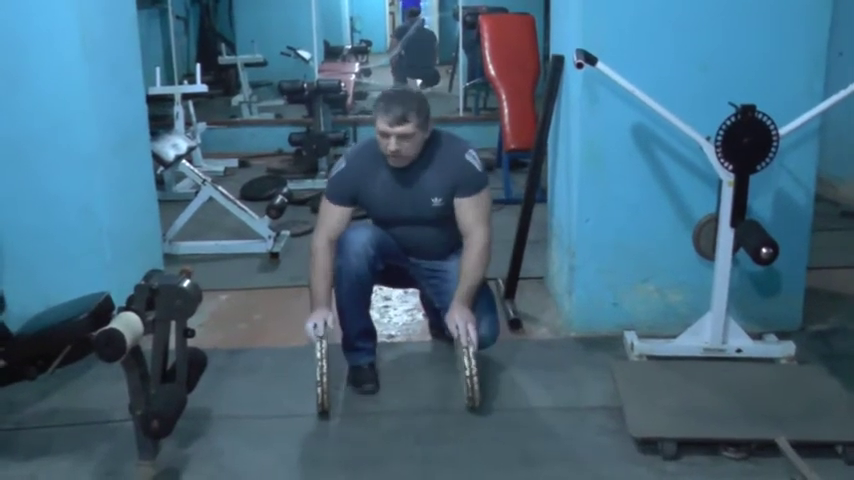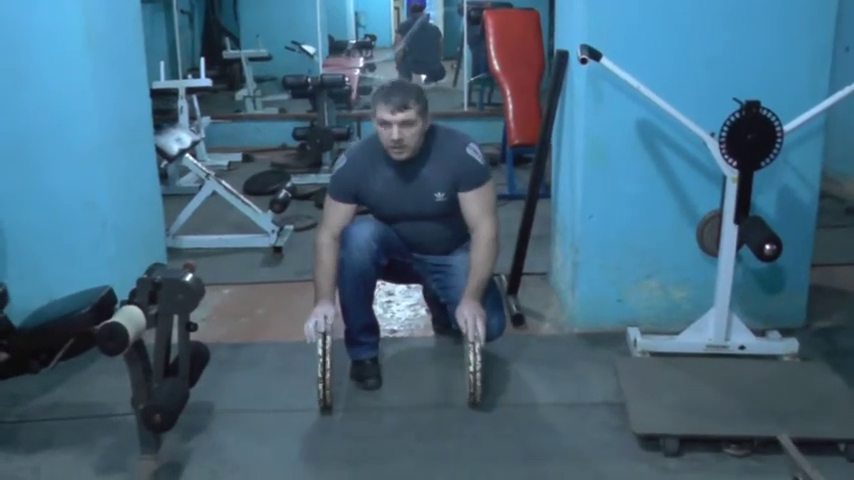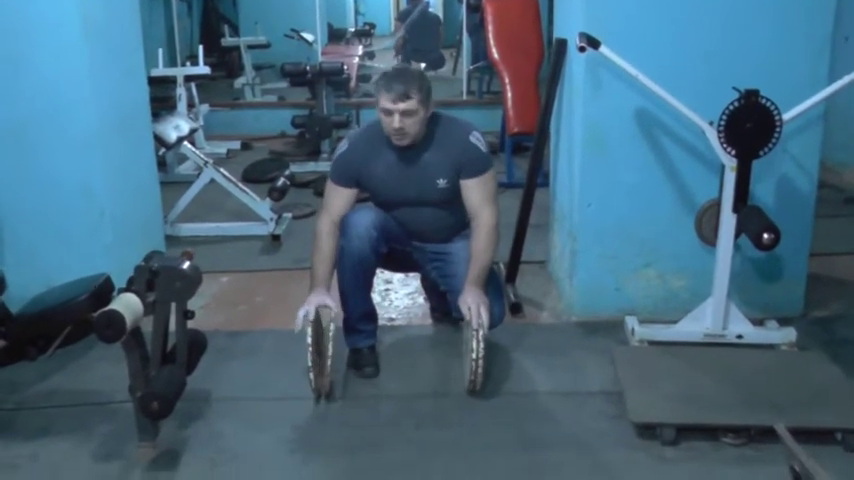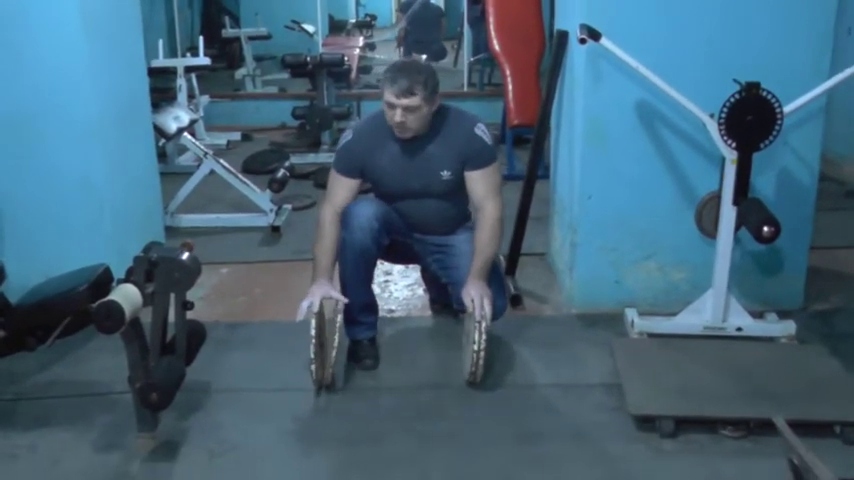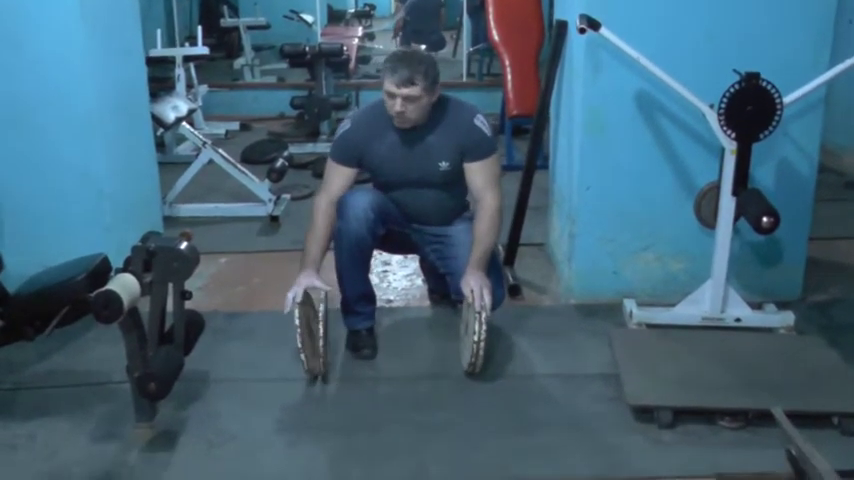
dt=0.4s
person 1, frame 1
left shoulder: (460, 159)
right shoulder: (353, 166)
left elbow: (477, 237)
right elbow: (324, 238)
left wrist: (461, 303)
right wrist: (320, 306)
left hip: (446, 260)
right hip: (391, 257)
left knee: (481, 332)
right knee: (355, 241)
left ankle: (436, 304)
right ankle: (360, 356)
person 1, frame 2
left shoulder: (462, 153)
right shoulder: (354, 163)
left elbow: (484, 230)
right elbow: (329, 235)
left wrist: (471, 299)
right wrist: (323, 300)
left hip: (449, 255)
right hip: (393, 252)
left knee: (487, 326)
right knee: (357, 236)
left ankle: (439, 300)
right ankle: (363, 350)
person 1, frame 3
left shoulder: (464, 141)
right shoulder: (356, 147)
left elbow: (484, 217)
right elbow: (329, 220)
left wrist: (473, 286)
right wrist: (319, 288)
left hip: (449, 243)
right hip: (393, 241)
left knee: (488, 312)
right knee: (357, 223)
left ankle: (438, 287)
right ankle: (361, 339)
person 1, frame 4
left shoulder: (469, 132)
right shoulder: (360, 138)
left elbow: (488, 209)
right elbow: (332, 210)
left wrist: (477, 278)
right wrist: (321, 279)
left hip: (450, 235)
right hip: (394, 232)
left knee: (489, 305)
right knee: (359, 215)
left ankle: (438, 279)
right ankle: (361, 330)
person 1, frame 5
left shoulder: (469, 124)
right shoulder: (358, 127)
left elbow: (488, 200)
right elbow: (327, 200)
left wrist: (476, 269)
right wrist: (309, 269)
left hip: (449, 226)
right hip: (392, 222)
left knee: (486, 295)
right knee: (354, 205)
left ankle: (436, 270)
right ankle: (359, 321)
